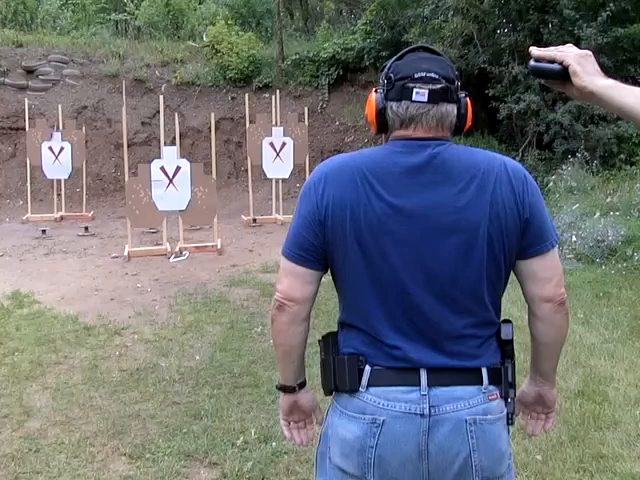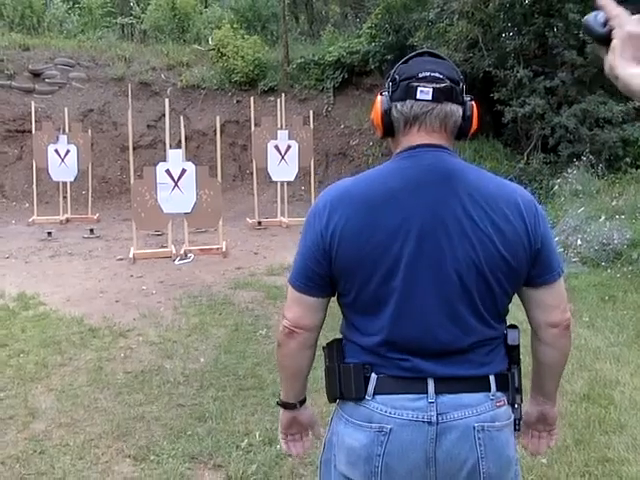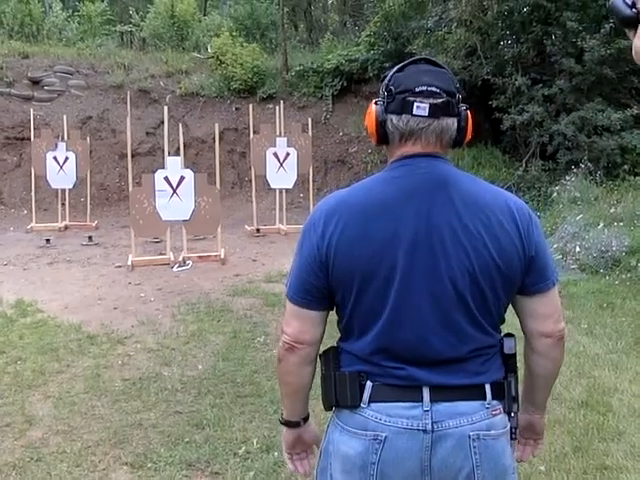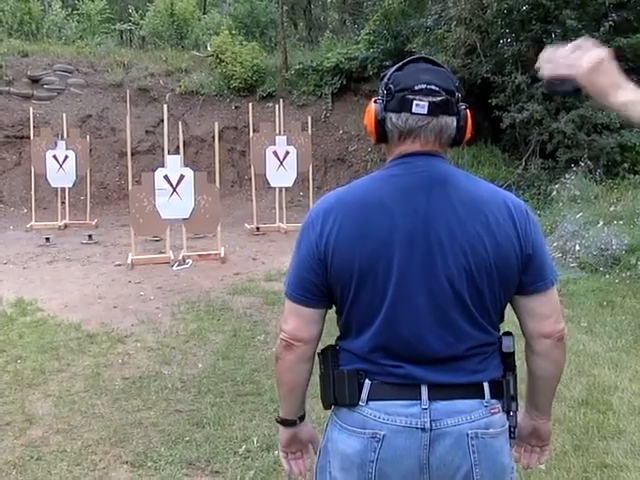
dt=0.4s
person 1, frame 1
left shoulder: (333, 181)
right shoulder: (508, 181)
left elbow: (289, 299)
right elbow: (550, 297)
left wrist: (292, 386)
right wrist: (543, 380)
left hip: (368, 414)
right hip: (473, 414)
person 1, frame 2
left shoulder: (339, 204)
right shoulder: (516, 205)
left elbow: (297, 326)
right elbow: (554, 323)
left wrist: (292, 403)
right wrist: (544, 401)
left hip: (374, 422)
right hip: (480, 423)
person 1, frame 3
left shoulder: (334, 215)
right shoulder: (511, 213)
left elbow: (297, 342)
right elbow: (548, 333)
left wrist: (295, 421)
right wrist: (533, 410)
left hip: (369, 429)
right hip: (476, 430)
person 1, frame 4
left shoulder: (332, 213)
right shoulder: (509, 212)
left elbow: (295, 339)
right elbow: (548, 333)
left wrist: (291, 420)
right wrist: (538, 415)
left hip: (368, 428)
right hip: (475, 430)
